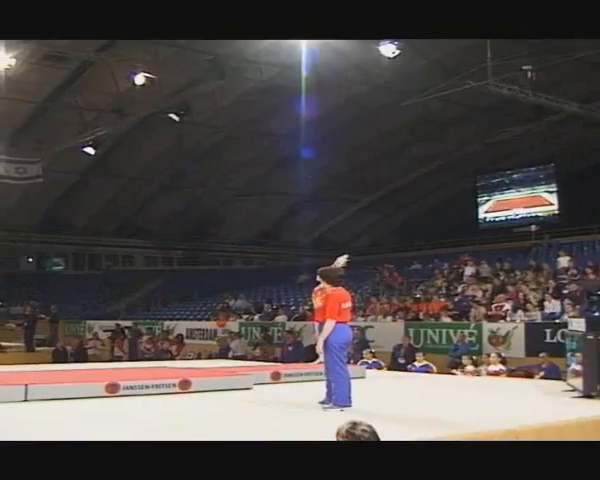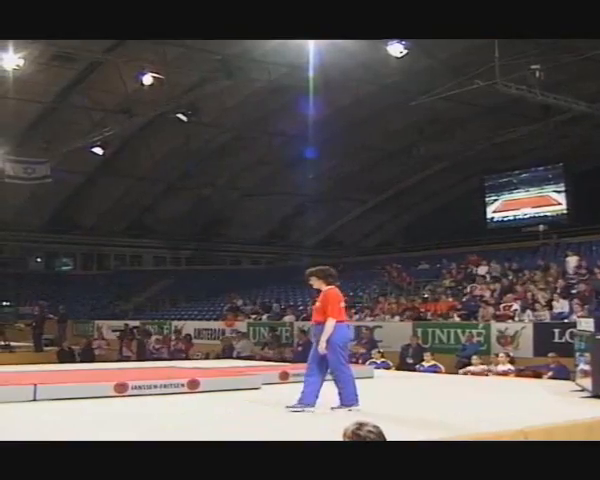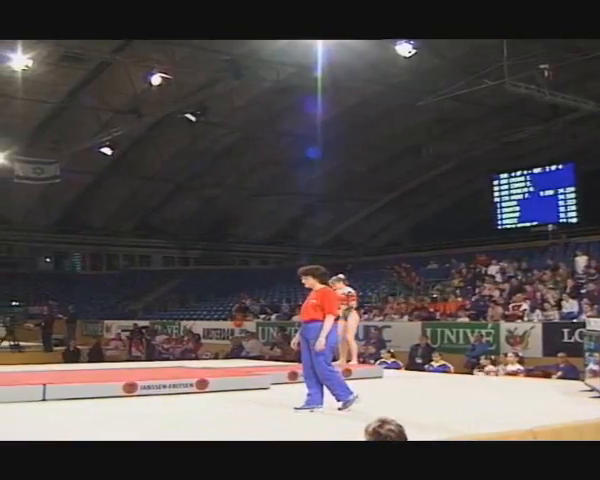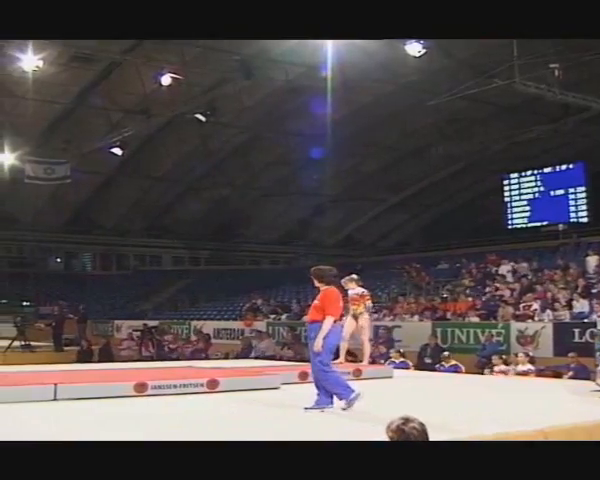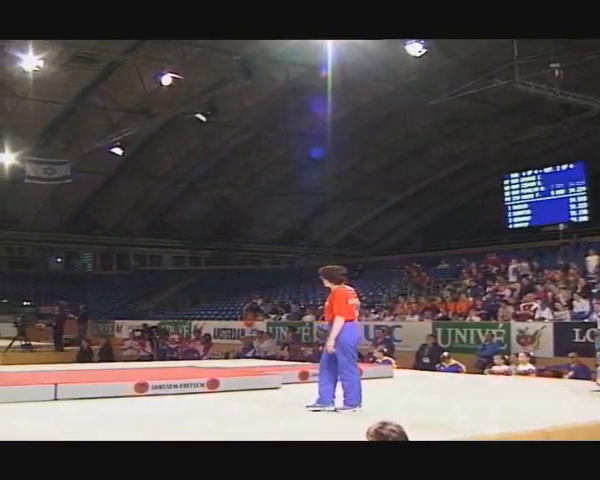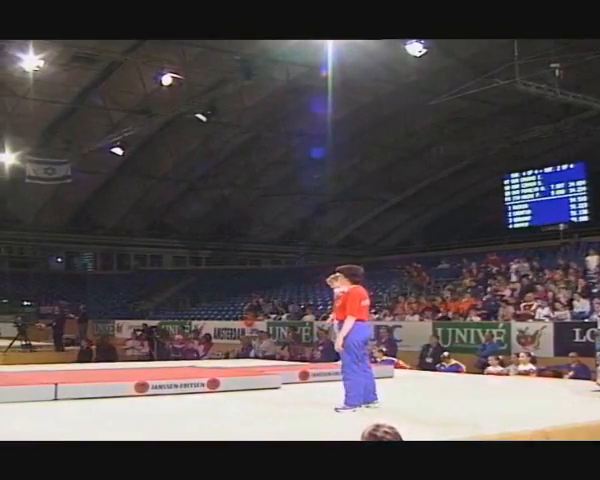
dt=0.7s
person 1, frame 1
left shoulder: (333, 295)
right shoulder: (343, 293)
left elbow: (331, 320)
left wrist: (320, 340)
left hip: (334, 333)
right hip: (343, 331)
left knee: (336, 368)
right knee: (333, 368)
left ankle: (341, 401)
right ankle: (332, 397)
person 1, frame 2
left shoulder: (332, 294)
right shoulder: (326, 293)
left elbow: (332, 319)
left wrist: (323, 340)
left hip: (334, 334)
right hip: (324, 334)
left knee: (339, 368)
right knee: (314, 369)
left ankle: (350, 401)
right ankle: (307, 401)
person 1, frame 3
left shoulder: (327, 293)
right shoulder: (312, 294)
left elbow: (330, 317)
left wrist: (322, 337)
right wrist: (298, 336)
left hip: (322, 332)
right hip: (307, 333)
left knee: (323, 368)
right knee: (309, 369)
left ankle: (347, 395)
right ankle: (314, 401)
person 1, frame 4
left shoulder: (330, 293)
right shoulder: (325, 293)
left elbow: (330, 318)
left wrist: (320, 338)
left hip: (325, 333)
right hip: (317, 332)
left knee: (322, 368)
right knee: (318, 369)
left ankle: (348, 394)
right ankle: (324, 401)
person 1, frame 5
left shoulder: (339, 293)
right shoulder: (343, 291)
left elbow: (340, 318)
left wrist: (331, 338)
left hip: (344, 332)
right hip: (342, 332)
left knee: (347, 368)
right knee: (327, 366)
left ankle: (353, 402)
right ankle: (325, 401)
person 1, frame 6
left shoulder: (353, 293)
right shoulder: (360, 291)
left elbow: (351, 318)
left wrist: (340, 337)
left hip: (353, 331)
right hip: (362, 329)
left knee: (351, 367)
right knee: (363, 365)
left ankle: (352, 402)
right ankle: (370, 398)
